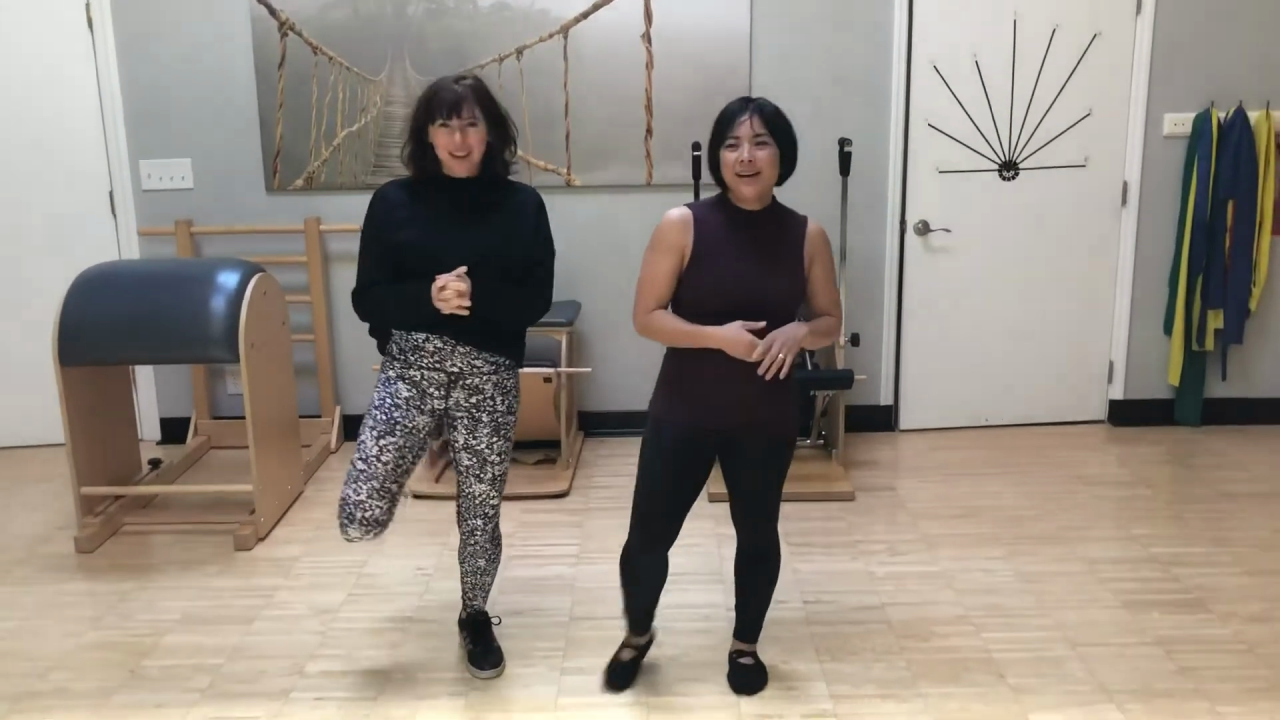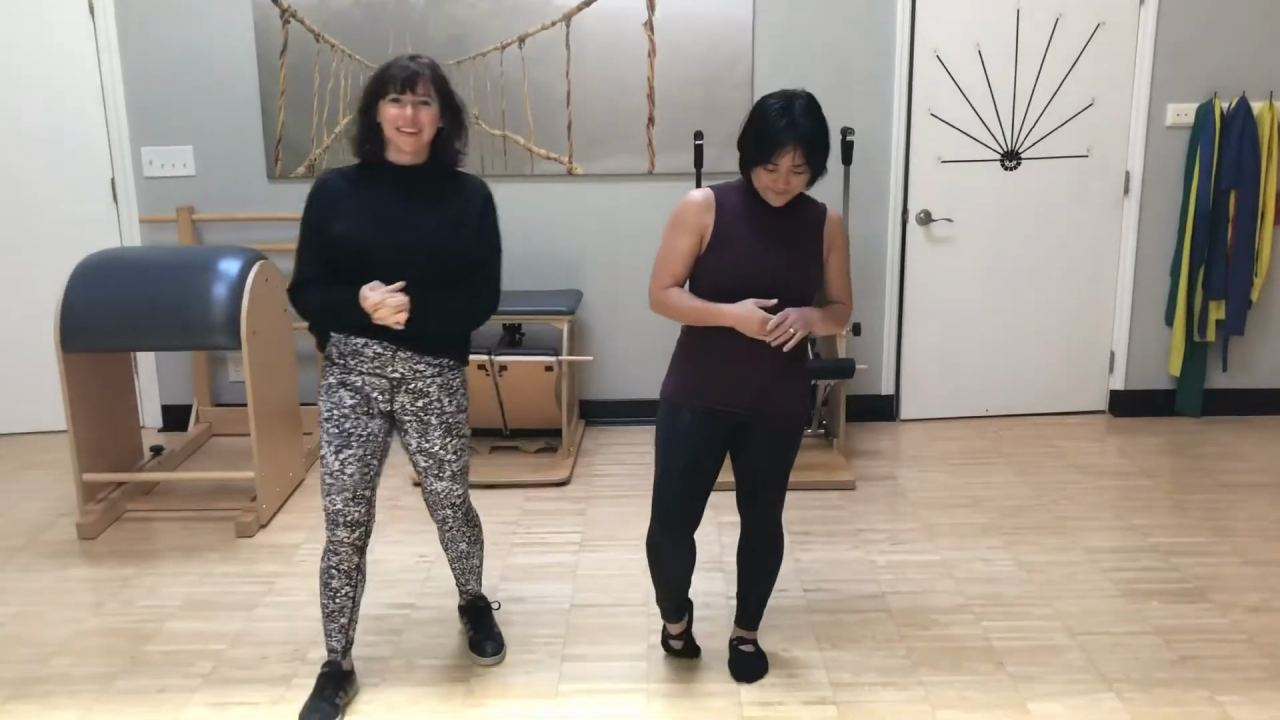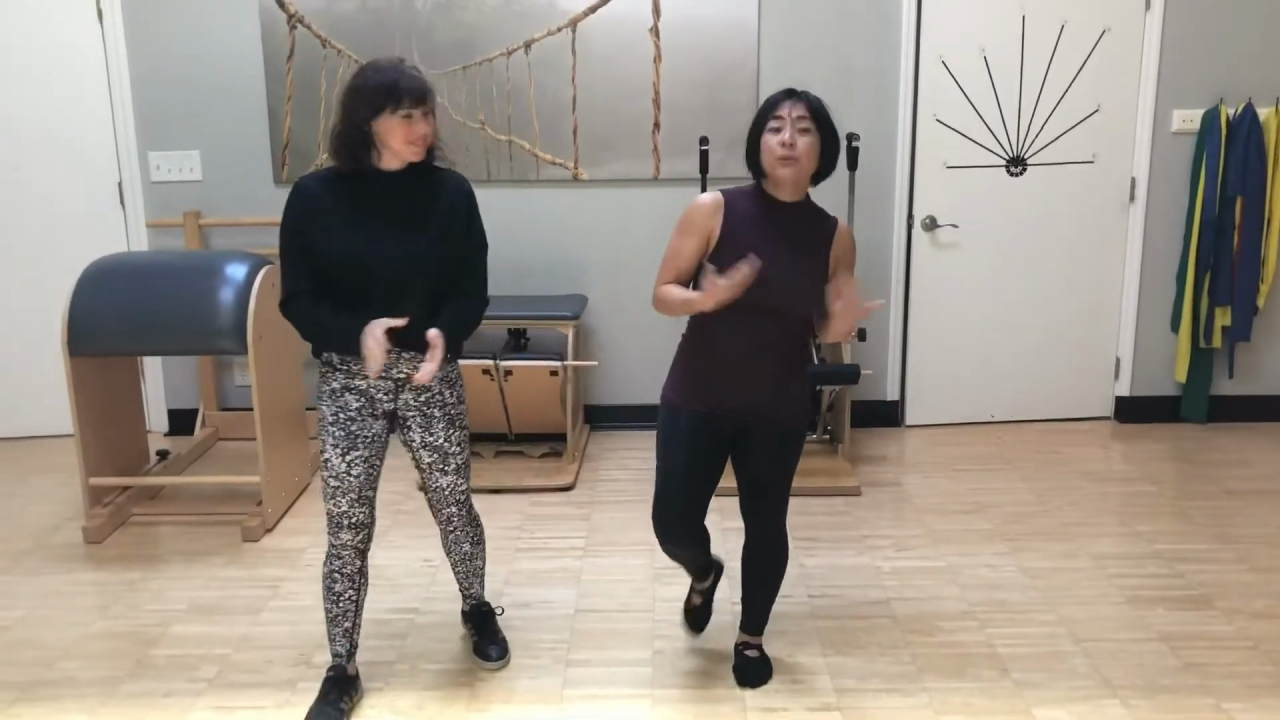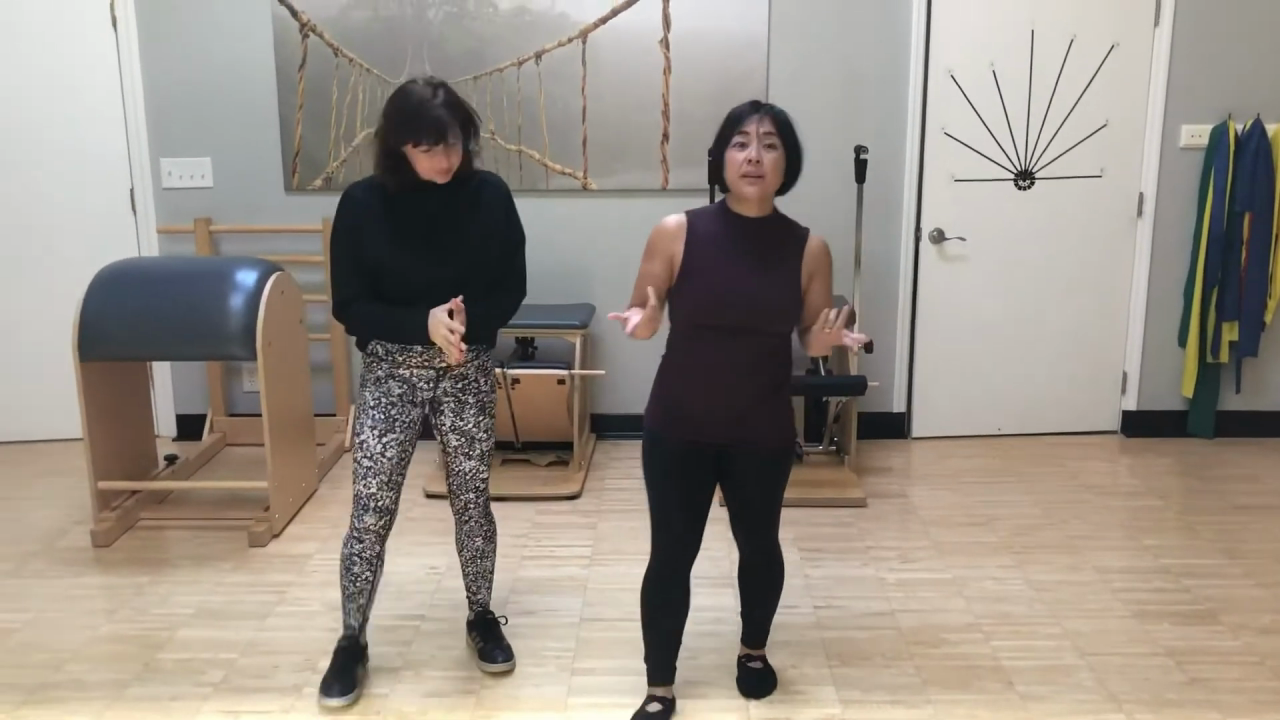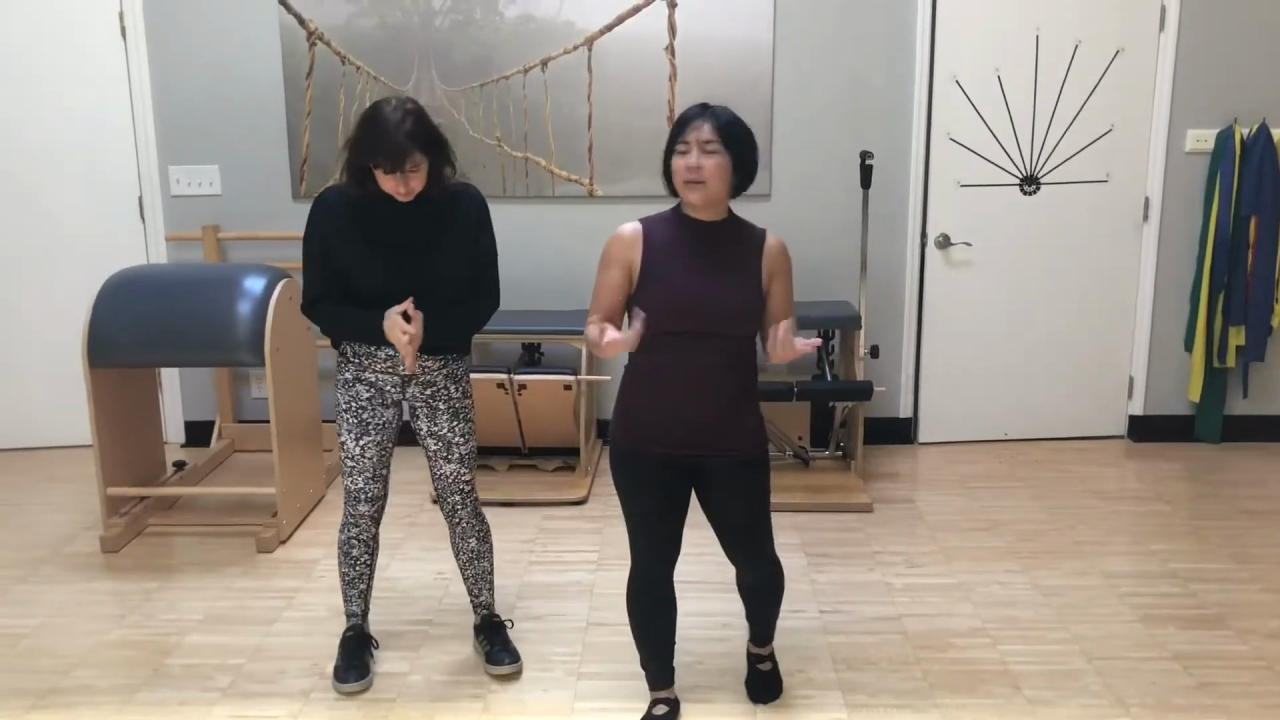
dt=0.5s
person 1, frame 1
left shoulder: (521, 205)
right shoulder: (394, 202)
left elbow: (536, 299)
right elbow: (367, 299)
left wrist: (477, 297)
right wrist: (429, 297)
left hip: (489, 374)
right hip: (410, 366)
left knee: (480, 513)
right knee: (358, 517)
left ankle: (475, 618)
right ankle: (390, 475)
person 1, frame 2
left shoulder: (468, 197)
right shoulder: (335, 190)
left elbow: (481, 299)
right elbow: (305, 290)
left wrist: (413, 310)
right wrist: (358, 303)
left hip: (434, 375)
right hip: (349, 374)
left knee: (451, 506)
right knee: (345, 526)
left ankle: (473, 603)
right ankle: (336, 666)
person 1, frame 3
left shoulder: (450, 193)
right shoulder: (316, 196)
left elbow: (472, 292)
right elbow: (298, 300)
left wrist: (444, 334)
right wrist: (356, 333)
left hip: (430, 376)
right hip: (348, 381)
left knee: (454, 506)
right knee: (348, 528)
left ankle: (476, 608)
person 1, frame 4
left shoulder: (489, 195)
right shoulder: (364, 202)
left elbow: (511, 288)
right elbow: (349, 305)
left wrist: (468, 321)
right wrist: (423, 324)
left hip: (469, 369)
right hip: (391, 369)
left knee: (471, 499)
right knee: (371, 510)
left ankle: (481, 617)
right ankle: (350, 642)
person 1, frame 5
left shoulder: (464, 206)
right shoulder: (335, 208)
left elbow: (483, 299)
right elbow: (317, 302)
left wrist: (427, 329)
right wrist: (380, 324)
left hip: (441, 370)
right hip: (363, 372)
left knee: (459, 498)
right knee: (362, 505)
left ankle: (487, 619)
right ankle: (356, 630)
person 2, frame 1
left shoulder: (806, 235)
right shoulder: (682, 225)
left elbow: (830, 320)
right elbow: (646, 316)
left wrist: (798, 333)
right wrist: (718, 336)
left hip: (766, 418)
right hip: (682, 413)
left knee: (757, 533)
right knee: (649, 533)
left ankle: (745, 645)
right ankle: (636, 636)
person 2, frame 2
left shoulder: (824, 224)
right shoulder: (703, 206)
left elbow: (840, 309)
right elbow: (661, 294)
left wrist: (808, 317)
right wrist: (731, 314)
left hip: (777, 402)
right hip: (696, 395)
left knee: (762, 519)
right knee: (671, 522)
left ankle: (746, 632)
right ankle: (675, 616)
person 2, frame 3
left shoulder: (833, 234)
right shoulder: (712, 209)
left elbow: (833, 329)
right elbow: (662, 294)
left wrist: (841, 319)
right wrist: (702, 297)
left hip: (778, 410)
right hip: (697, 398)
left knee: (766, 525)
right knee: (672, 520)
left ankle: (750, 637)
right ankle: (703, 572)
person 2, frame 4
left shoulder: (808, 249)
right shoulder: (676, 233)
left elbow: (813, 336)
right elbow: (640, 317)
left wrist: (828, 338)
right wrist: (643, 323)
left hip: (764, 433)
right hip: (677, 428)
left knee: (759, 546)
right knee: (671, 555)
left ankle: (753, 649)
person 2, frame 5
left shoulder: (766, 250)
right shoulder: (632, 240)
left elbow: (775, 336)
right elbow: (596, 328)
left wrist: (787, 348)
right wrist: (609, 340)
left hip: (734, 441)
right hip: (645, 440)
left knee: (755, 556)
right knee: (652, 566)
left ankle: (761, 648)
